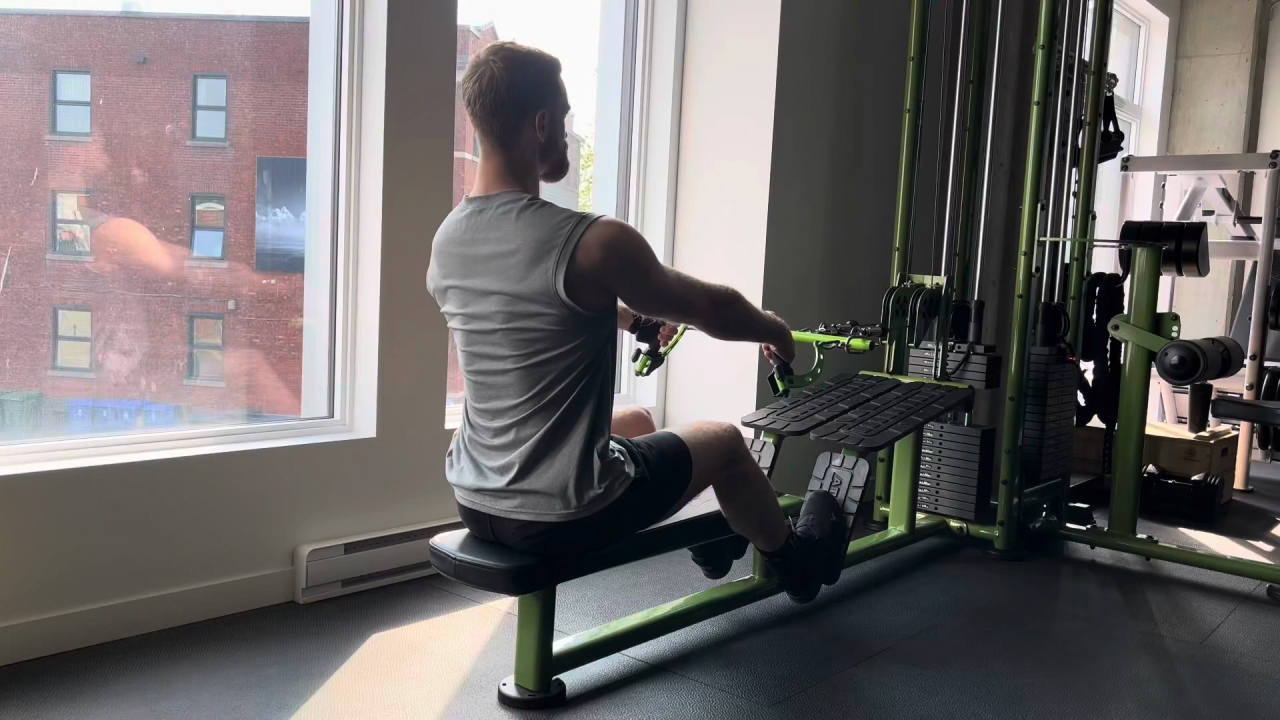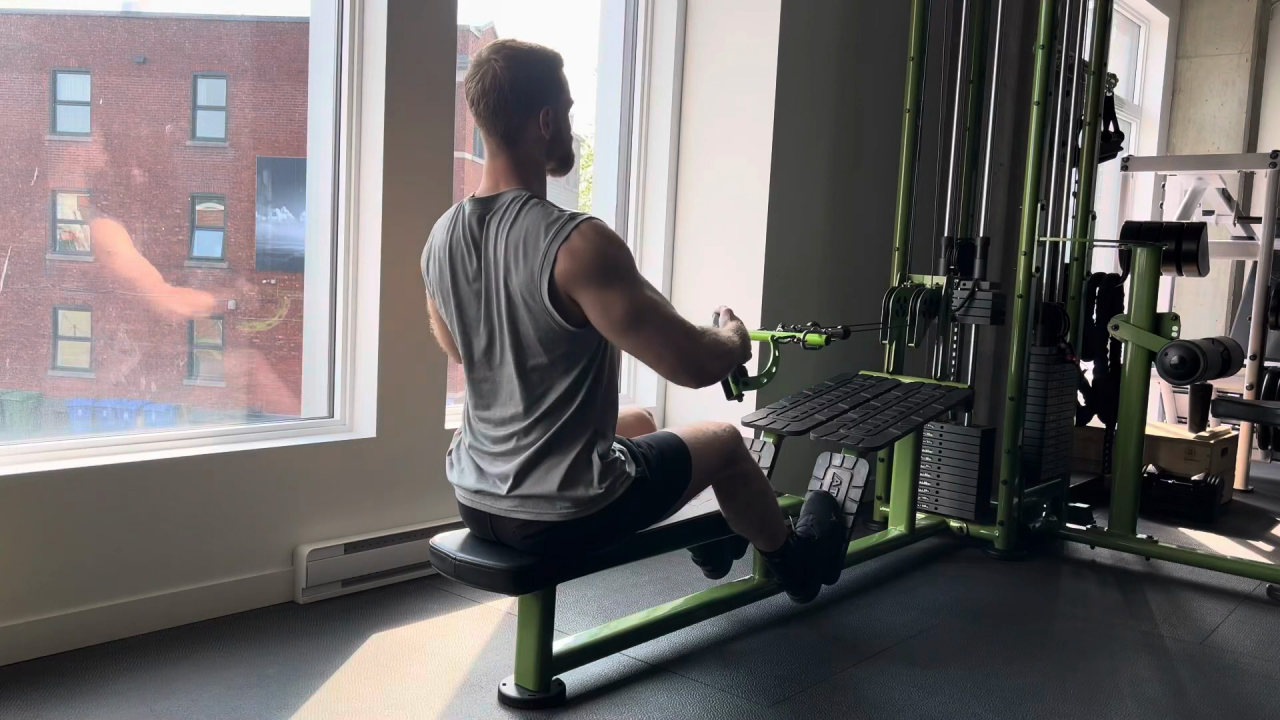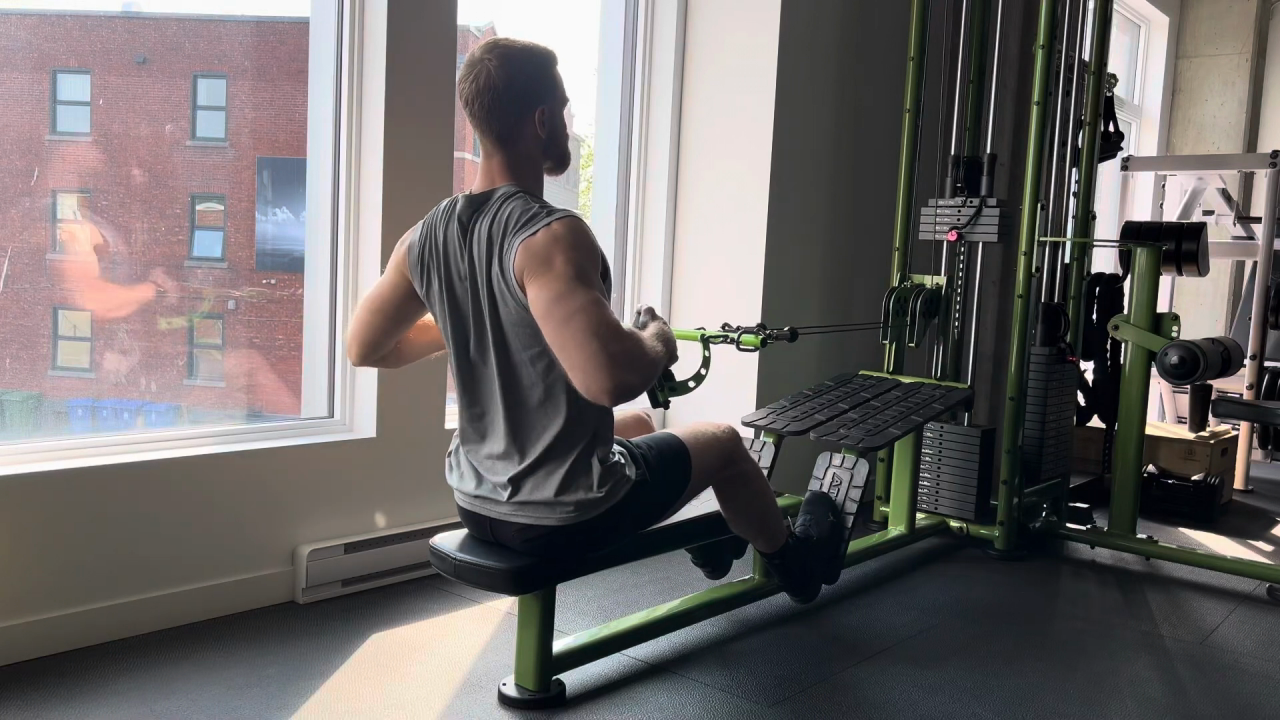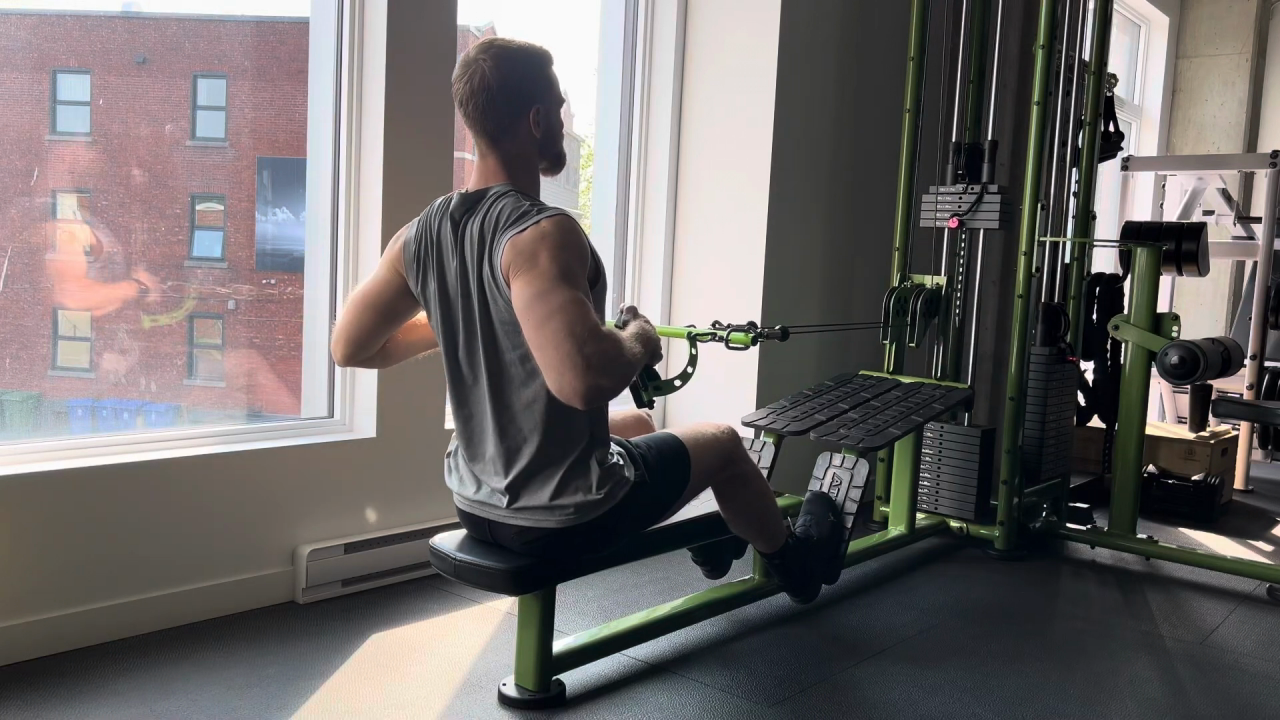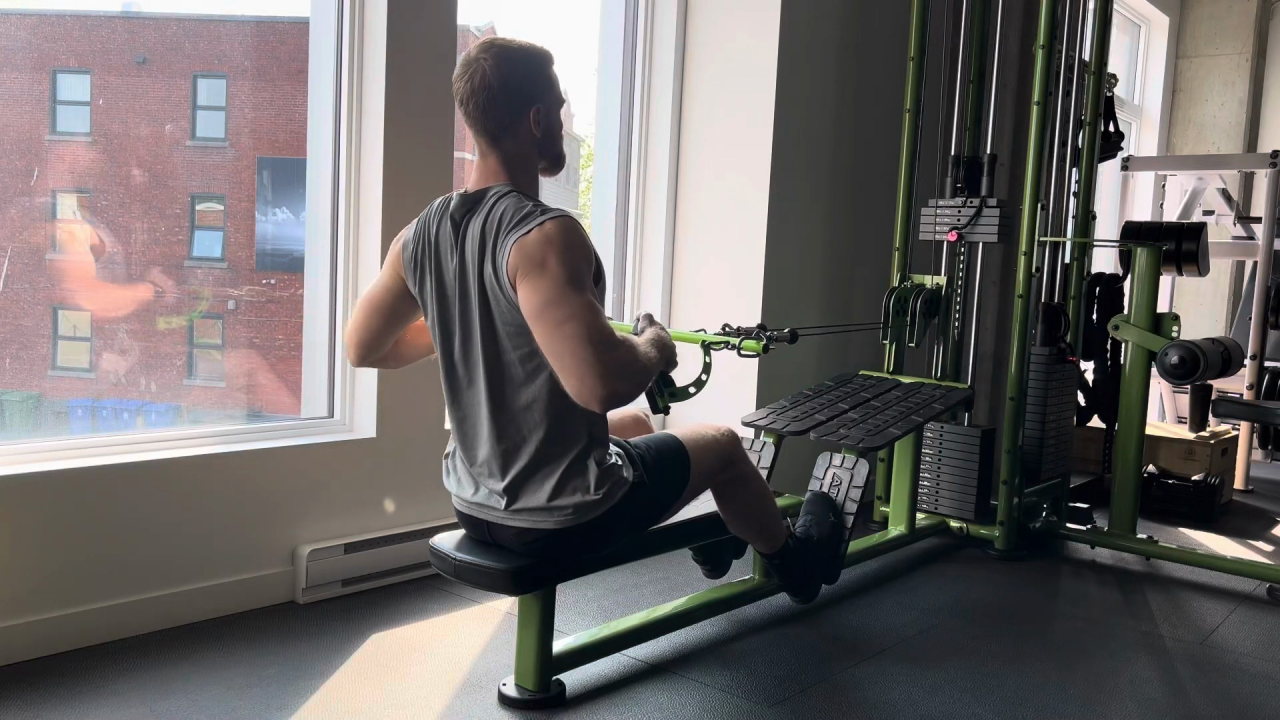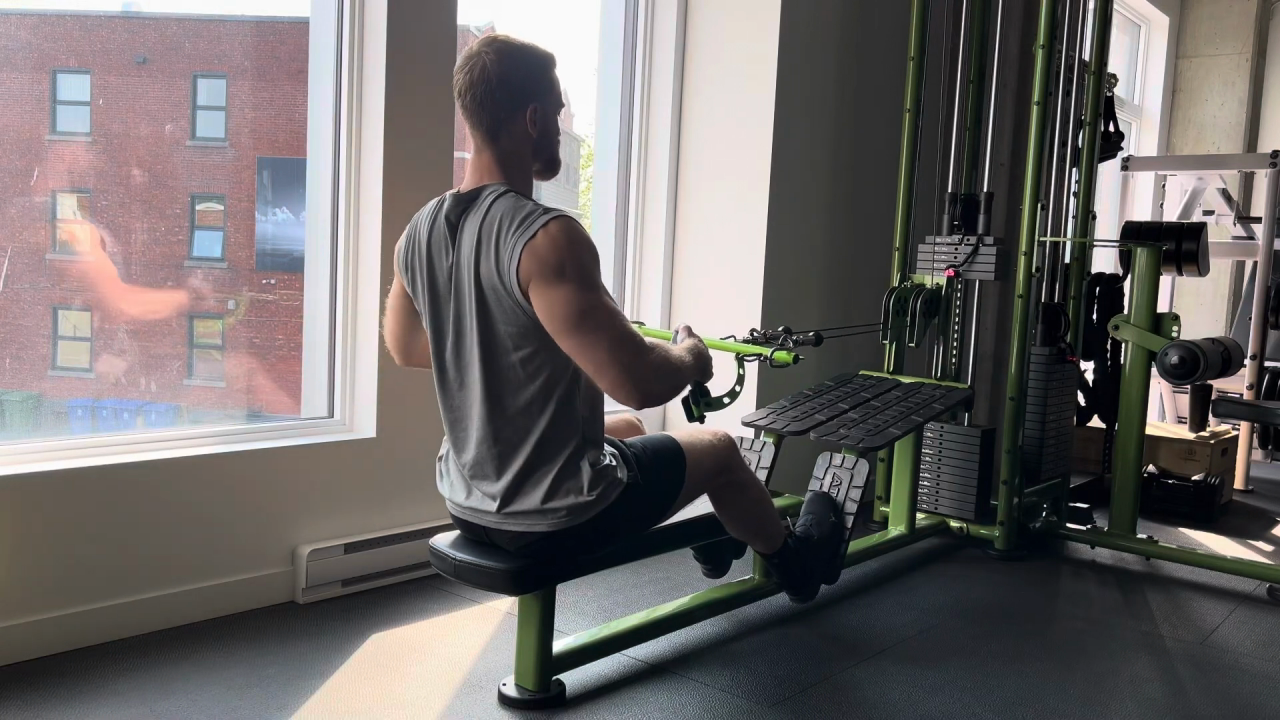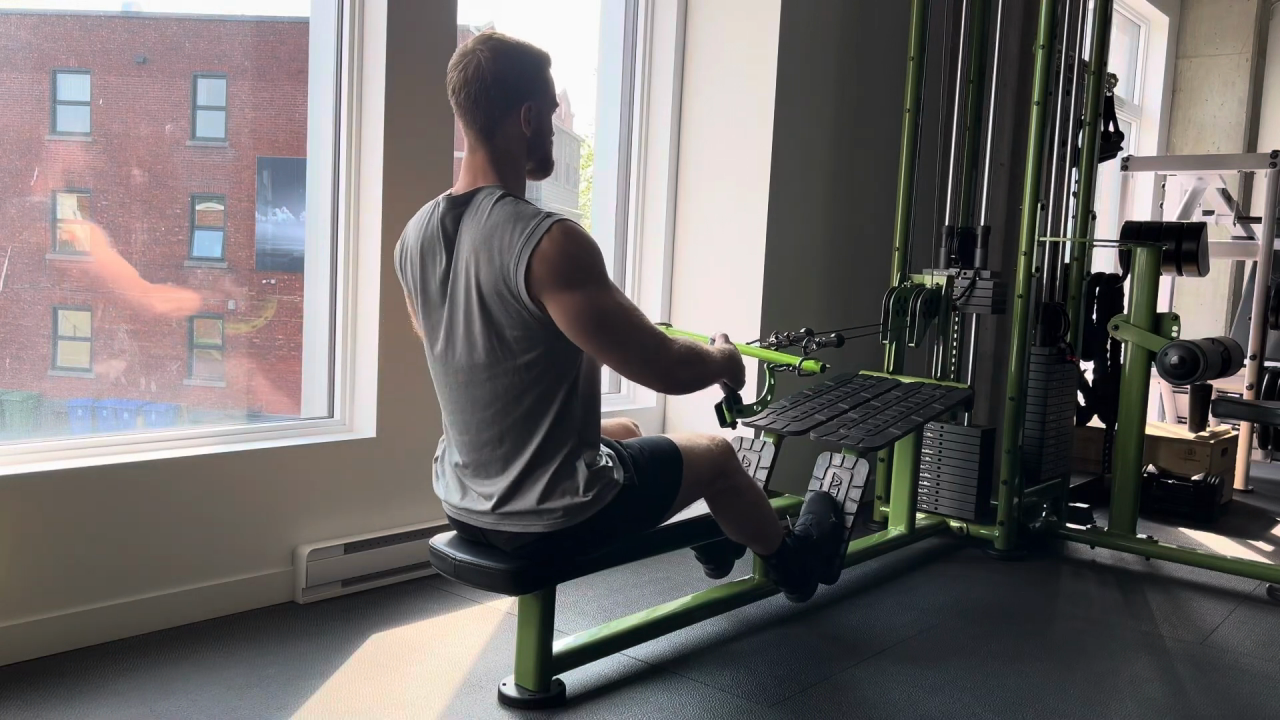
dt=0.5s
person 1, frame 1
left shoulder: (448, 241)
right shoulder: (593, 245)
right elbow: (717, 310)
left wrist: (622, 314)
right wrist: (774, 331)
left hip: (475, 503)
right hip: (564, 518)
left knee: (636, 422)
right knee: (723, 440)
right ankle: (798, 562)
person 1, frame 2
left shoulder: (441, 239)
right shoulder: (577, 244)
right elbow: (696, 364)
right wrist: (736, 339)
left hip: (477, 502)
right hip: (567, 515)
left knee: (637, 424)
right knee: (724, 441)
right ankle: (798, 561)
person 1, frame 3
left shoulder: (426, 238)
right shoulder: (551, 238)
left elbow: (363, 348)
right elbow: (611, 379)
right wrist: (658, 342)
left hip: (476, 504)
right hip: (566, 517)
left knee: (636, 427)
right knee: (722, 441)
left ankle: (709, 540)
right ankle: (796, 562)
person 1, frame 4
left shoulder: (420, 237)
right shoulder: (543, 235)
left elbow: (349, 347)
right elbow: (584, 379)
right wrist: (639, 340)
left hip: (476, 504)
right hip: (564, 519)
left knee: (635, 424)
right knee: (721, 441)
left ankle: (708, 540)
right ankle: (795, 561)
person 1, frame 5
left shoulder: (420, 235)
right shoulder: (544, 237)
left elbow: (362, 348)
right elbow: (604, 384)
right wrist: (655, 348)
left hip: (473, 503)
right hip: (564, 519)
left knee: (635, 426)
right knee: (721, 444)
left ankle: (709, 537)
right ankle: (795, 562)
person 1, frame 6
left shoulder: (418, 234)
right shoulder: (546, 238)
left elbow: (405, 349)
right elbow: (639, 384)
right wrist: (690, 355)
left hip: (468, 504)
right hip: (557, 519)
left knee: (626, 430)
right knee: (719, 450)
left ankle: (711, 539)
right ankle: (795, 561)
person 1, frame 7
left shoulder: (416, 237)
right shoulder: (548, 244)
right elbow: (666, 369)
right wrist: (723, 361)
left hip: (463, 504)
right hip: (551, 521)
left knee: (624, 430)
right knee: (715, 454)
left ankle: (715, 539)
right ankle: (794, 561)
